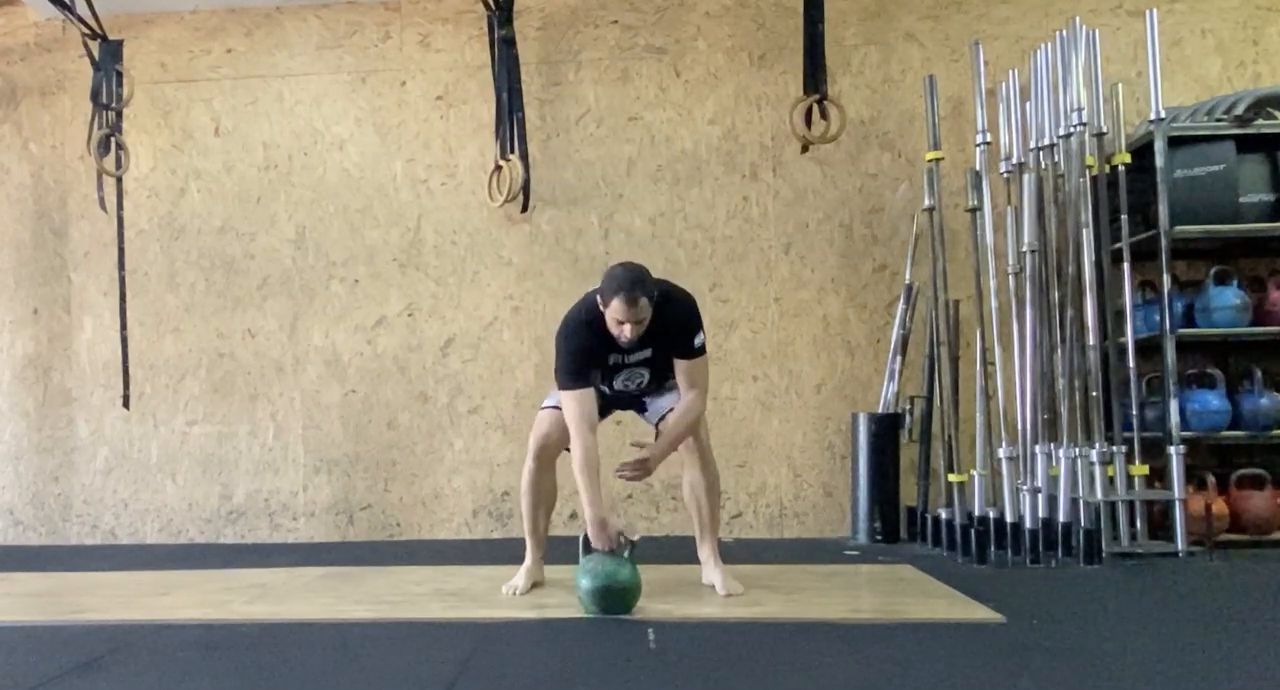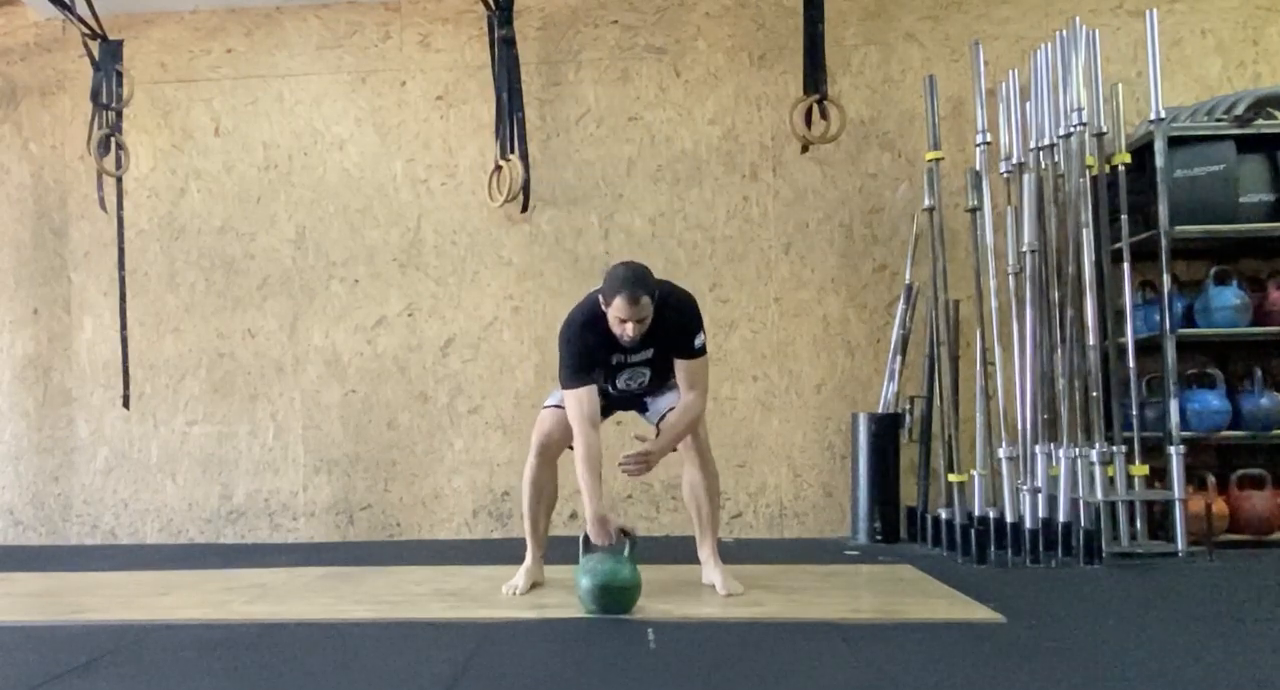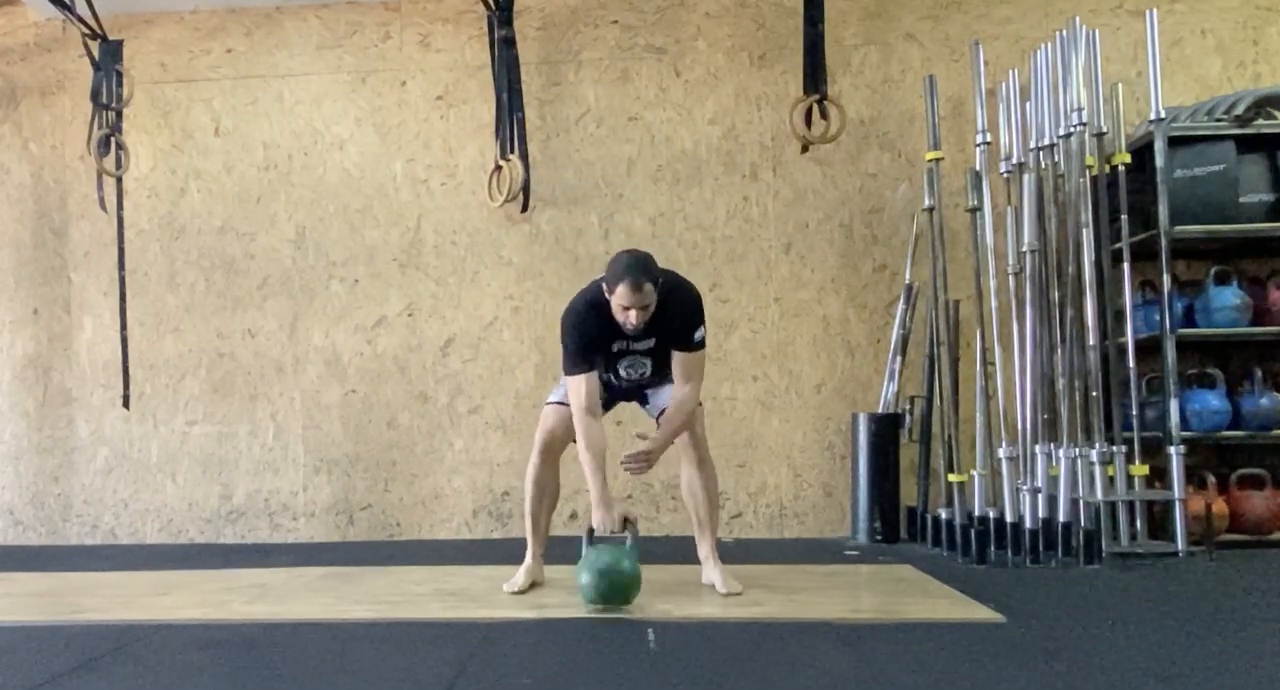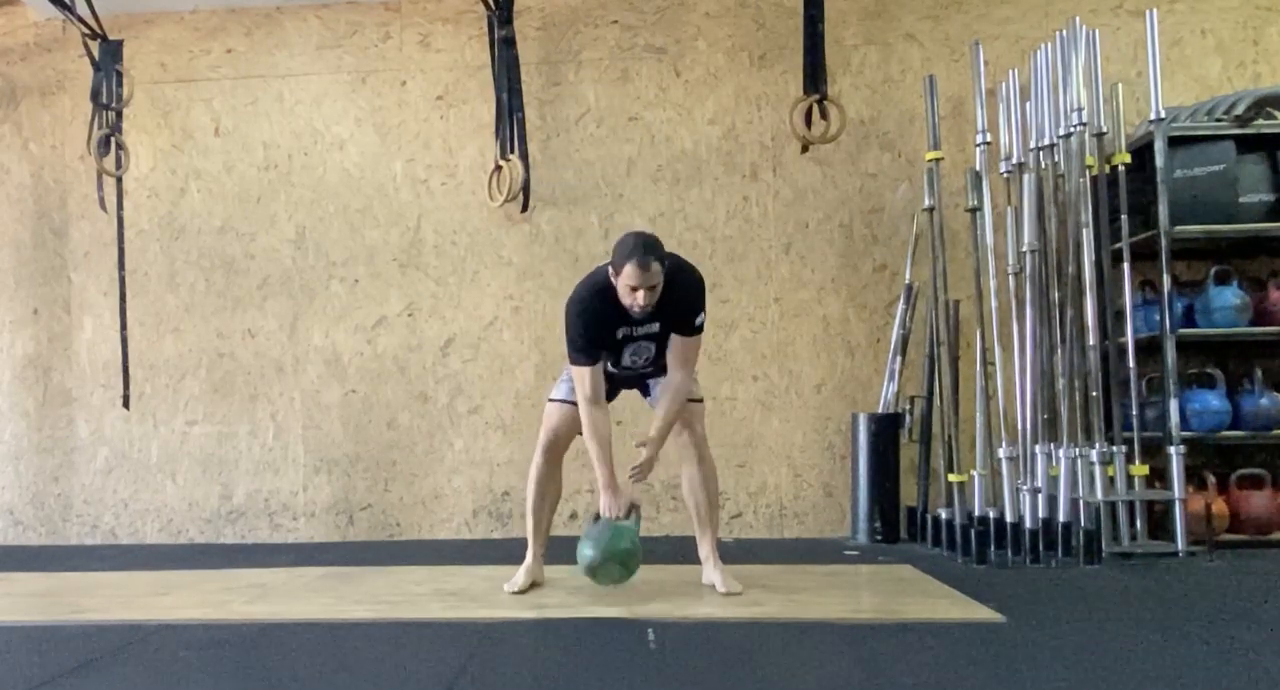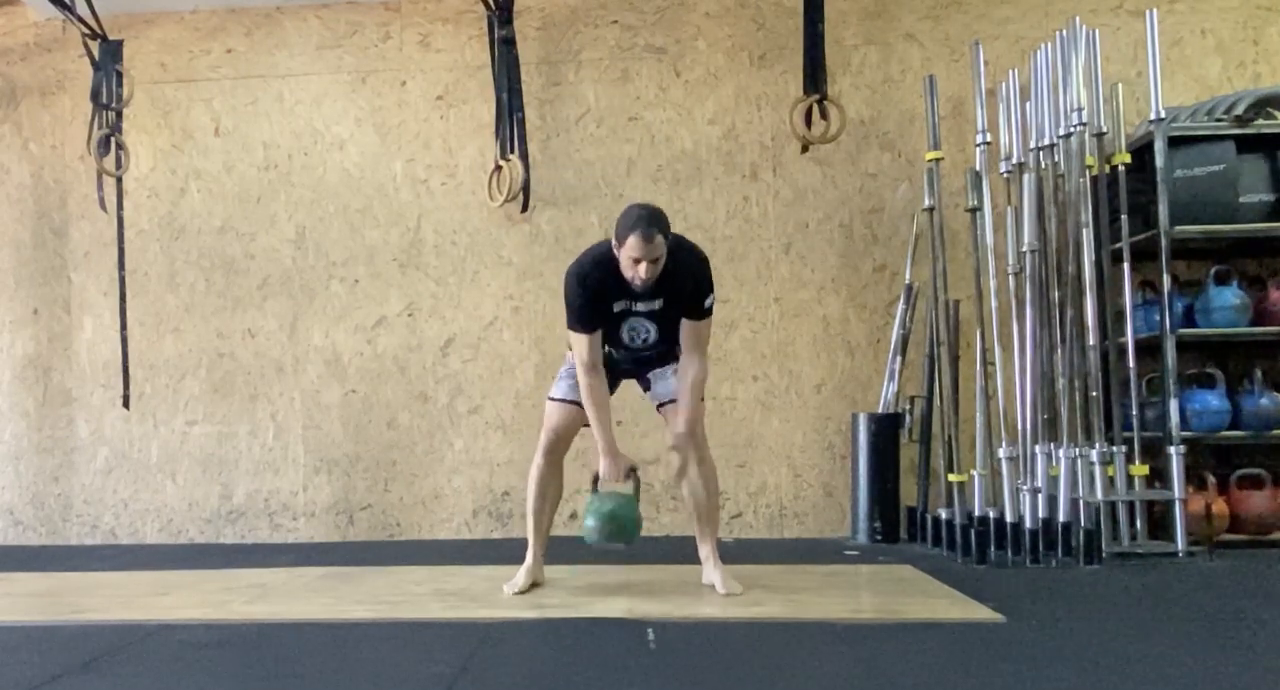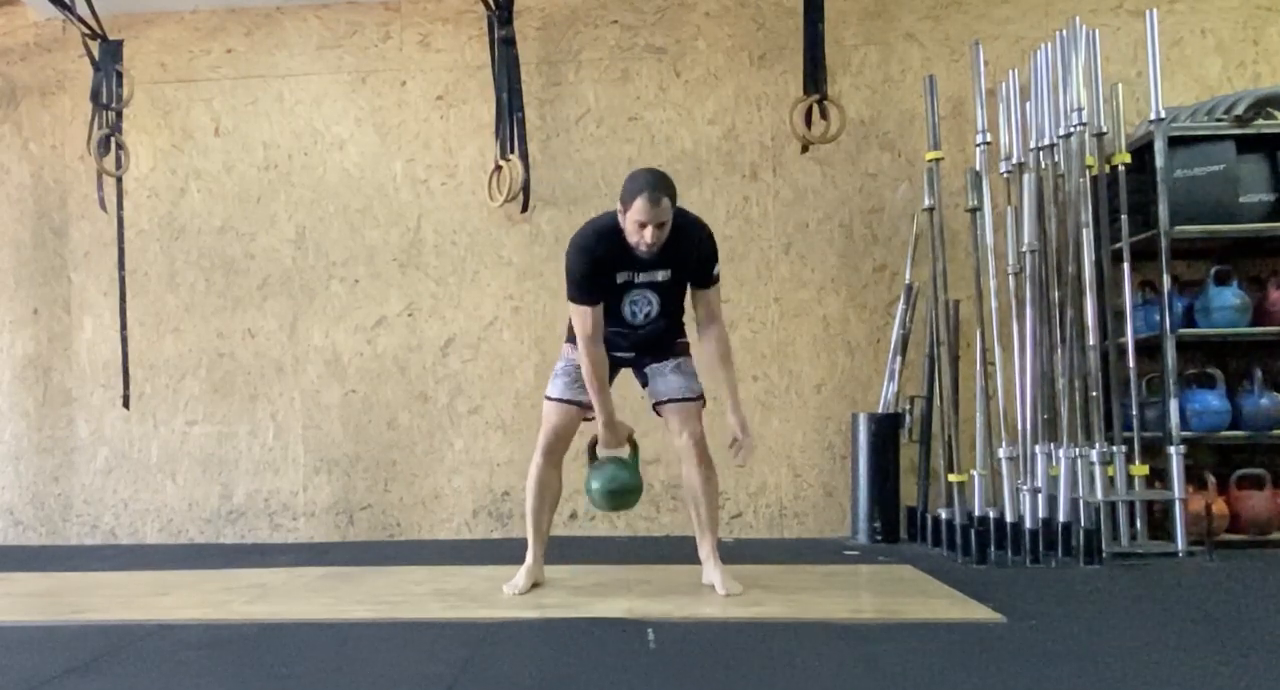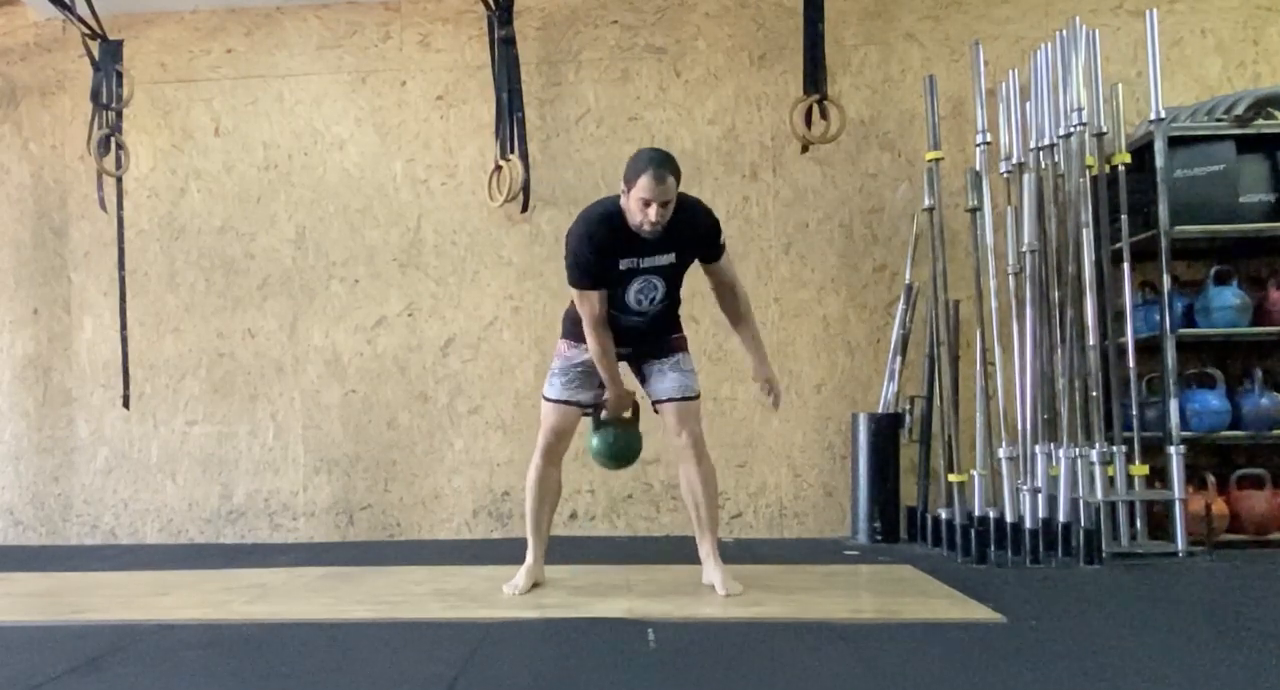
dt=0.1s
person 1, frame 1
left shoulder: (679, 308)
right shoulder: (577, 328)
left elbow: (695, 395)
right elbow: (582, 431)
left wrist: (659, 452)
right wrist: (594, 514)
left hip: (658, 381)
right hip: (593, 385)
left knee: (698, 442)
right knee: (540, 446)
left ankle: (711, 562)
right ankle: (532, 563)
person 1, frame 2
left shoulder: (680, 308)
right shoulder: (580, 327)
left elbow: (695, 395)
right elbow: (584, 428)
left wrist: (660, 447)
right wrist: (594, 511)
left hip: (660, 381)
right hip: (595, 385)
left knee: (697, 442)
right knee: (542, 445)
left ankle: (711, 562)
right ankle: (532, 562)
person 1, frame 3
left shoulder: (683, 299)
right shoulder: (581, 315)
left elbow: (689, 388)
right elbow: (587, 413)
left wrist: (658, 445)
right wrist: (600, 500)
left hip: (661, 375)
right hip: (596, 377)
left knee: (695, 440)
right knee: (546, 442)
left ankle: (711, 562)
right ankle: (532, 562)
person 1, frame 4
left shoulder: (687, 283)
right shoulder: (586, 301)
left elbow: (681, 373)
right elbow: (591, 402)
left wrist: (656, 441)
right wrist: (608, 486)
left hip: (663, 364)
right hip: (600, 366)
left knee: (696, 438)
right knee: (550, 441)
left ankle: (711, 562)
right ankle: (533, 561)
person 1, frame 5
left shoulder: (691, 264)
right shoulder: (586, 273)
left elbow: (693, 354)
right elbow: (589, 368)
left wrist: (684, 426)
right wrist: (607, 452)
left hip: (663, 355)
right hip: (601, 356)
left knee: (694, 441)
right knee: (551, 442)
left ankle: (711, 562)
right ankle: (533, 562)
person 1, frame 6
left shoulder: (695, 236)
right shoulder: (588, 244)
left elbow: (711, 324)
right elbow: (589, 339)
left wrist: (733, 405)
right wrist: (607, 419)
left hip: (663, 344)
right hip: (597, 338)
left knee: (693, 439)
right knee: (550, 440)
left ankle: (712, 561)
right ankle: (533, 561)
person 1, frame 7
left shoulder: (696, 220)
right shoulder: (590, 230)
left elbow: (725, 284)
right elbow: (593, 321)
left wrist: (758, 355)
right wrist: (615, 389)
left hip: (660, 336)
right hip: (591, 338)
left knee: (689, 439)
right knee: (550, 440)
left ankle: (712, 562)
right ankle: (533, 562)
